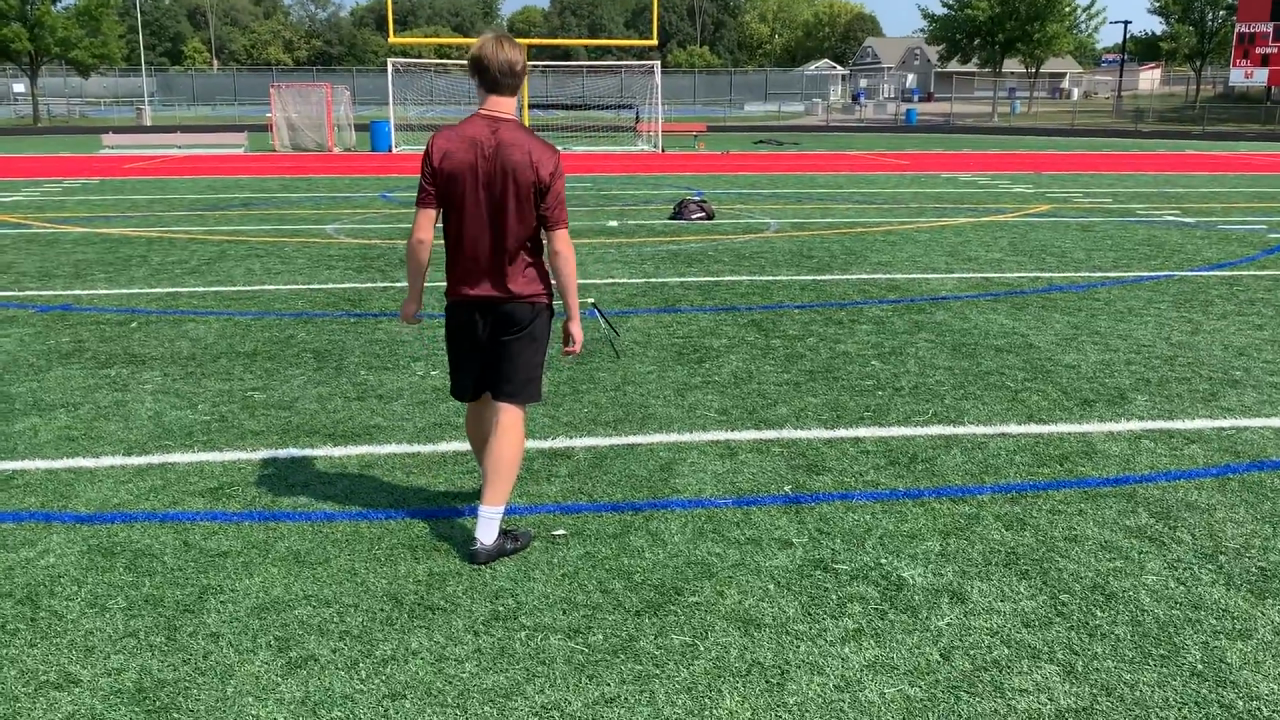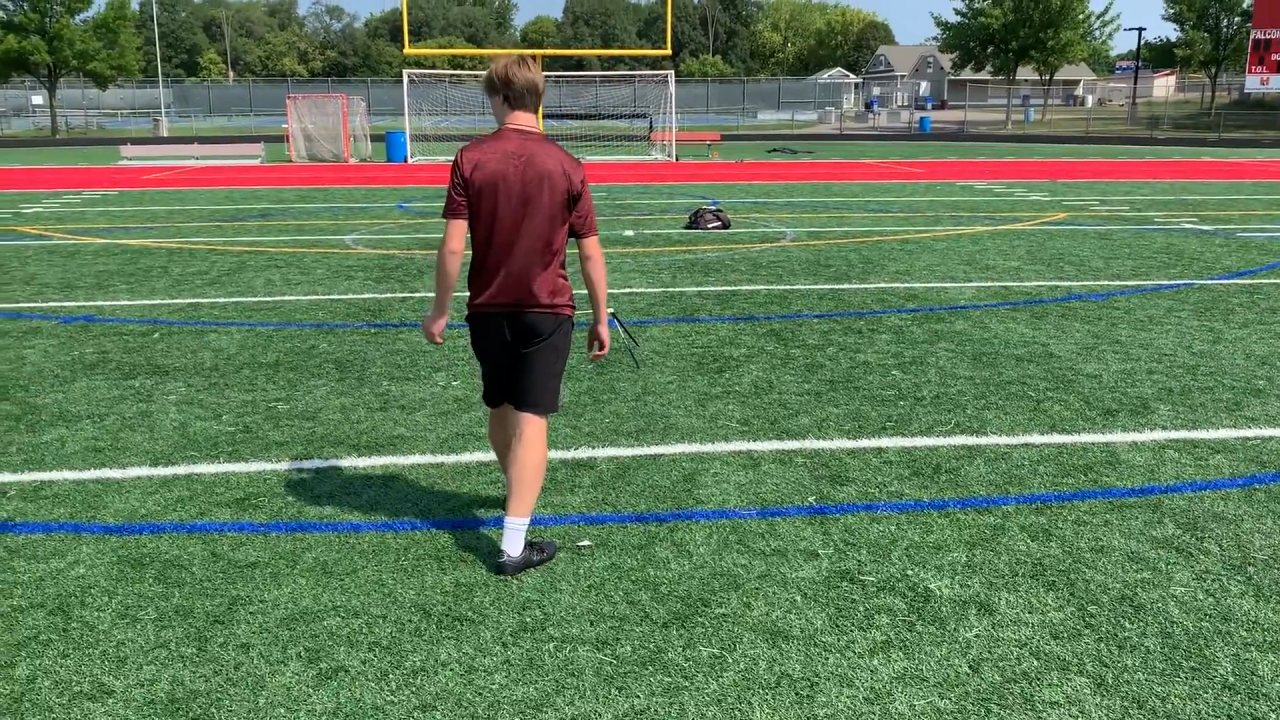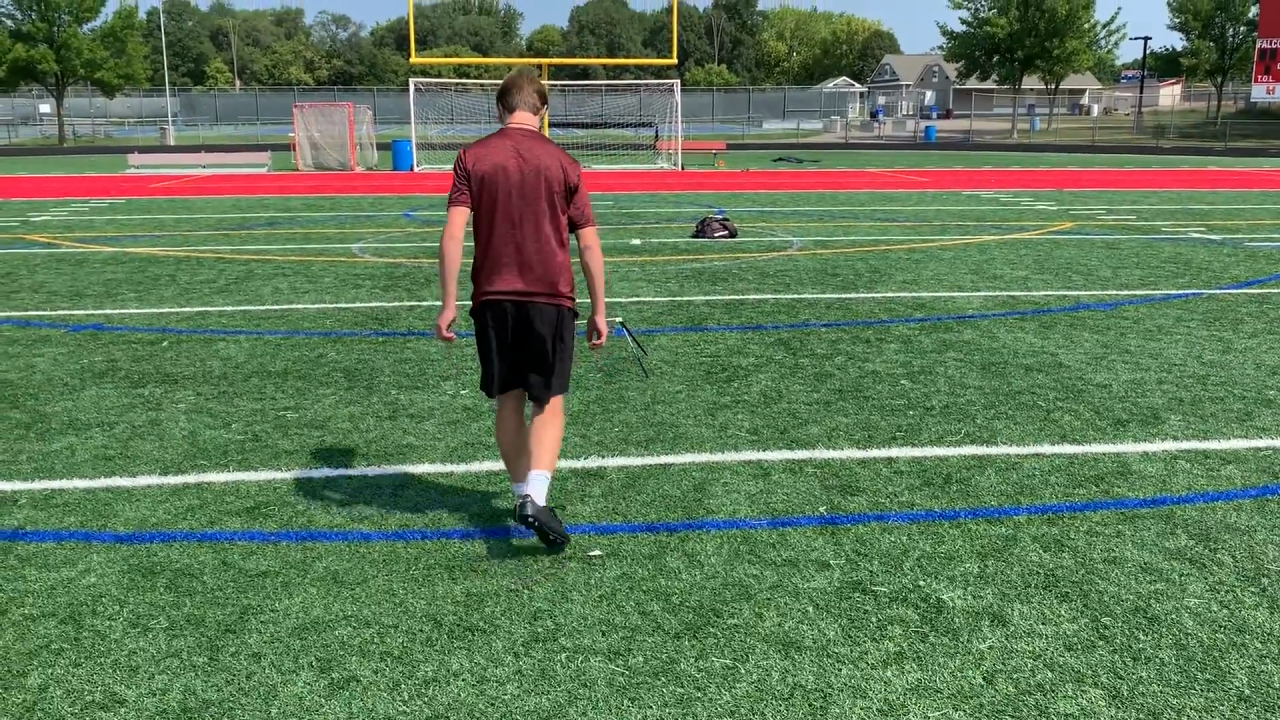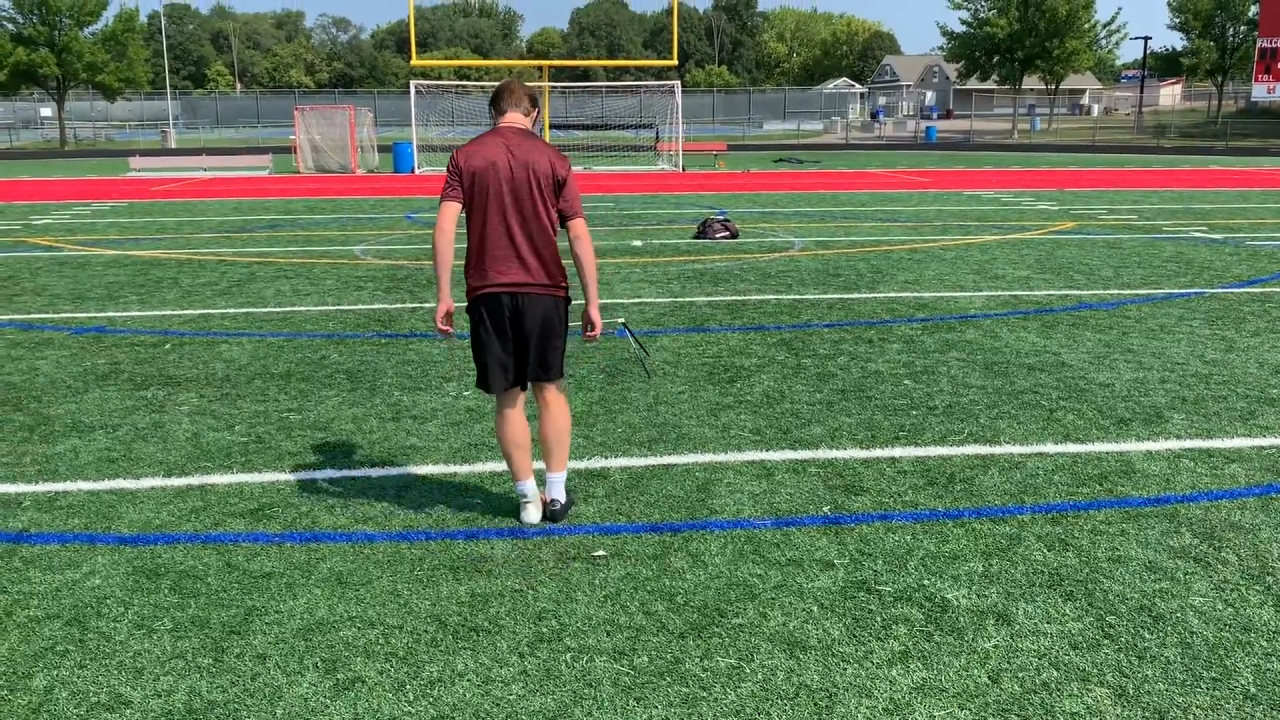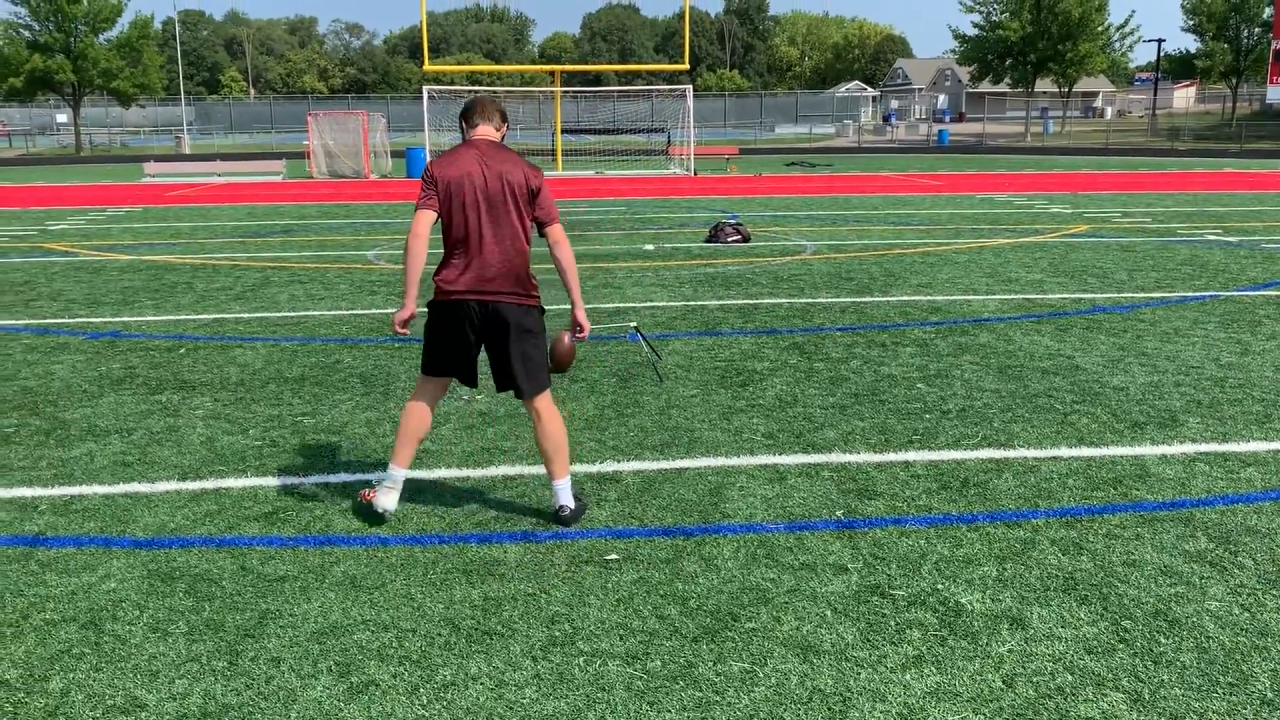
dt=0.4s
person 1, frame 1
left shoulder: (443, 145)
right shoulder: (542, 156)
left elbow: (421, 236)
right elbow: (559, 246)
left wrist: (414, 296)
right wrist: (573, 316)
left hip: (465, 301)
right hip: (524, 302)
left knee: (479, 402)
right knee: (508, 410)
left ankle: (491, 487)
right ankle: (488, 533)
person 1, frame 2
left shoulder: (471, 158)
right shoulder: (567, 167)
left elbow: (452, 246)
right elbow: (590, 252)
left wrist: (440, 310)
right wrist: (601, 319)
left hip: (488, 309)
right hip: (547, 312)
left knee: (501, 407)
right knee: (531, 422)
left ankle: (514, 494)
right ankle: (514, 545)
person 1, frame 3
left shoulder: (473, 157)
right shoulder: (563, 163)
left elbow: (453, 234)
right elbow: (589, 244)
left wrist: (448, 304)
right wrist: (598, 309)
left hip: (493, 299)
right hip: (551, 299)
left knee: (508, 401)
right knee: (548, 403)
left ankle: (522, 495)
right ankle: (536, 497)
person 1, frame 4
left shoulder: (465, 156)
right shoulder: (552, 159)
left elbow: (444, 227)
right elbow: (578, 234)
left wrist: (443, 296)
right wrist: (592, 302)
left hip: (488, 293)
right hip: (545, 292)
left knee: (509, 399)
right knee: (550, 391)
left ankle: (529, 498)
right ankle: (555, 493)
person 1, frame 5
left shoulder: (441, 167)
right shoulder: (526, 170)
left elbow: (419, 233)
right elbow: (558, 240)
left wrist: (409, 301)
right wrist: (577, 305)
left hip: (456, 297)
right hip: (516, 299)
left knee: (427, 390)
right knee: (539, 400)
left ankle: (389, 489)
right ankle: (565, 499)
